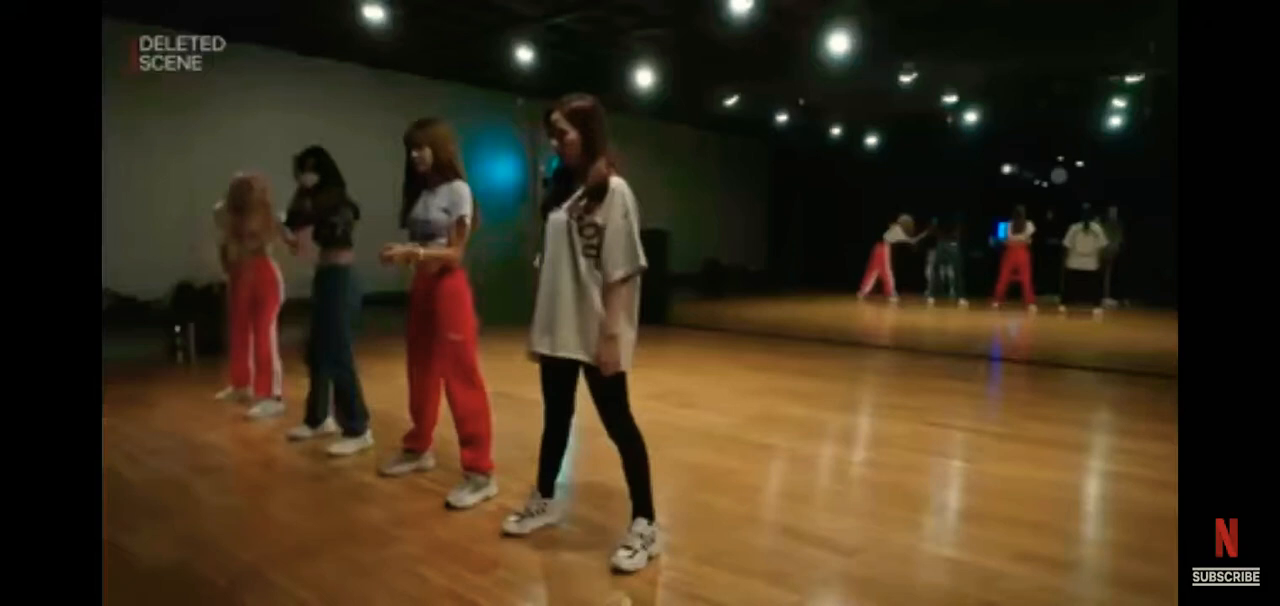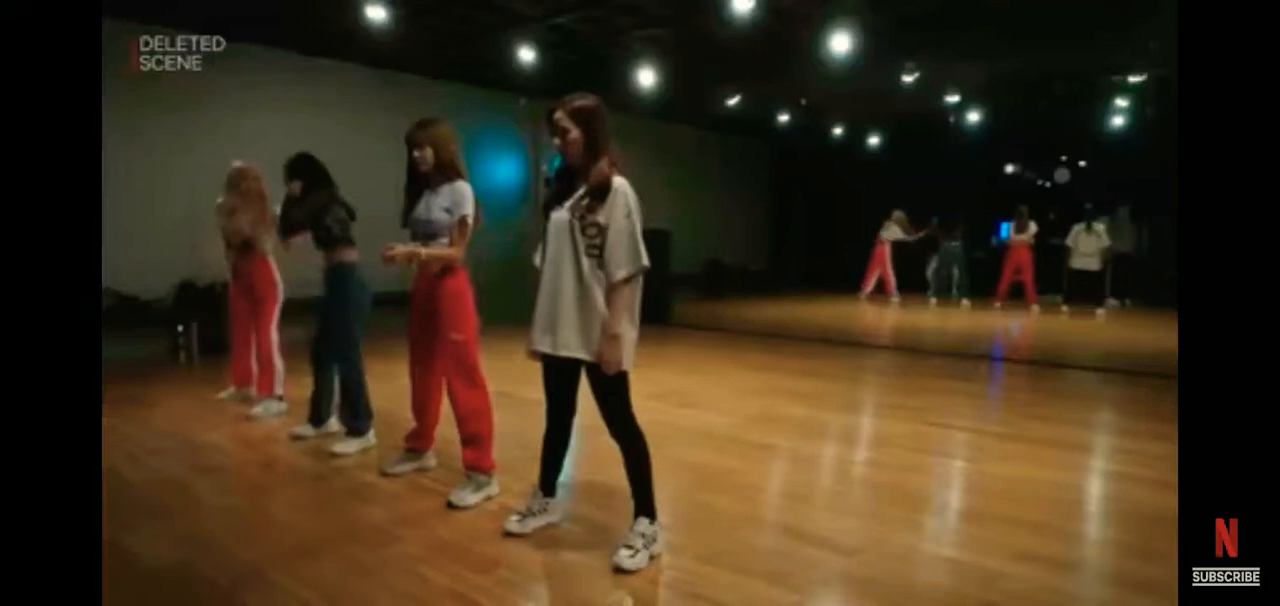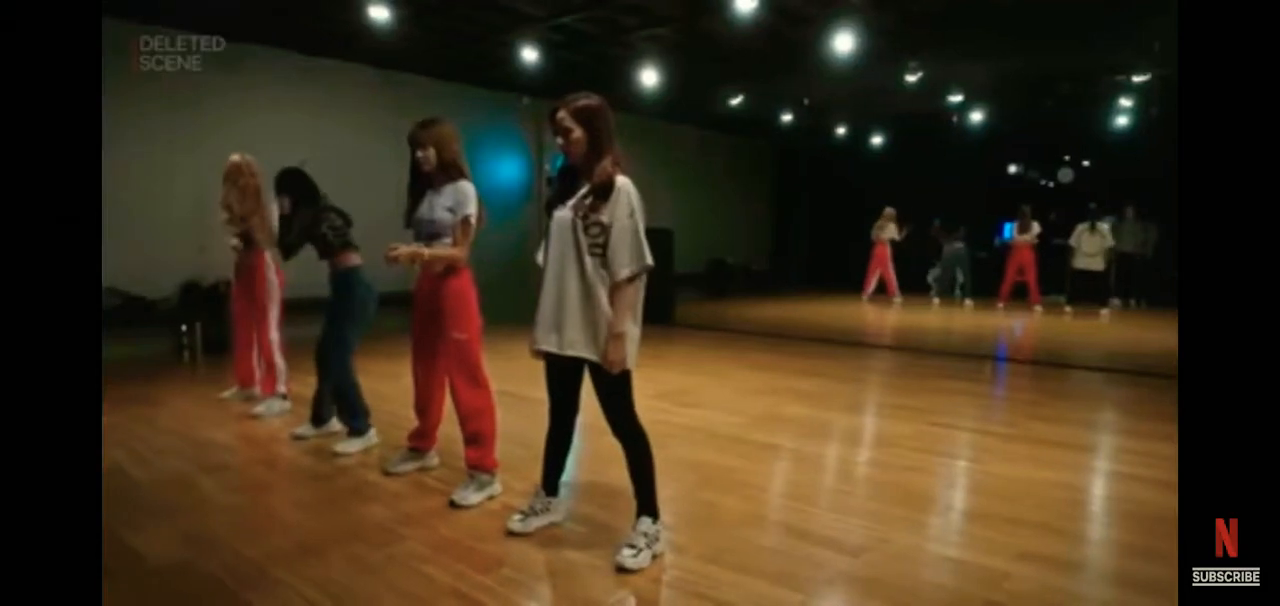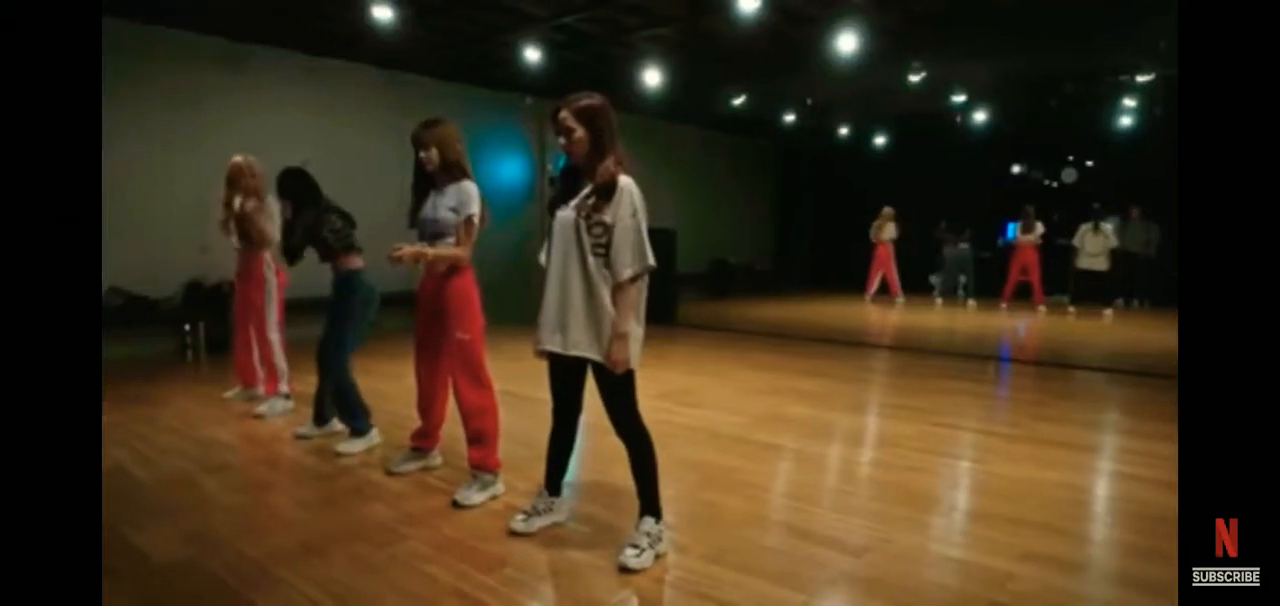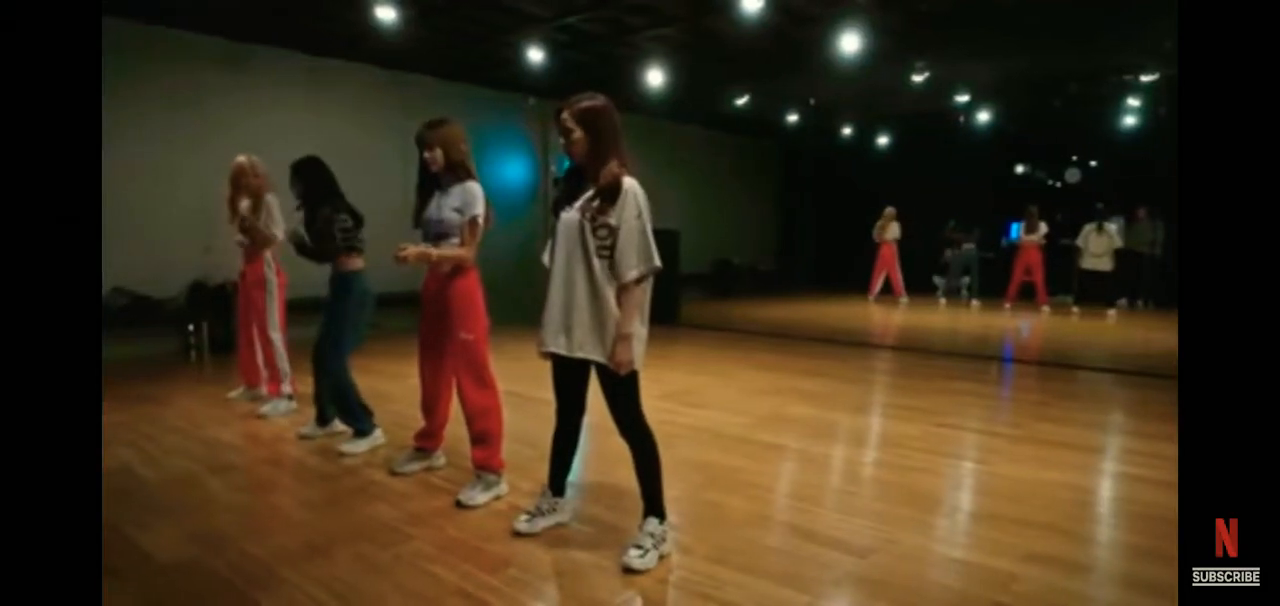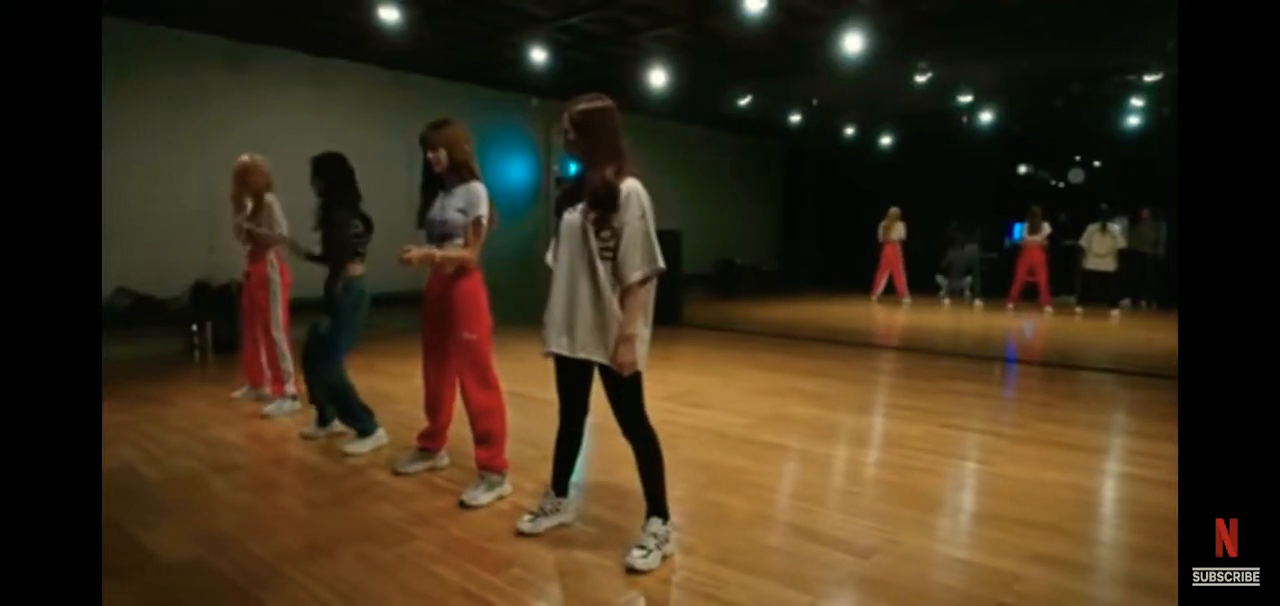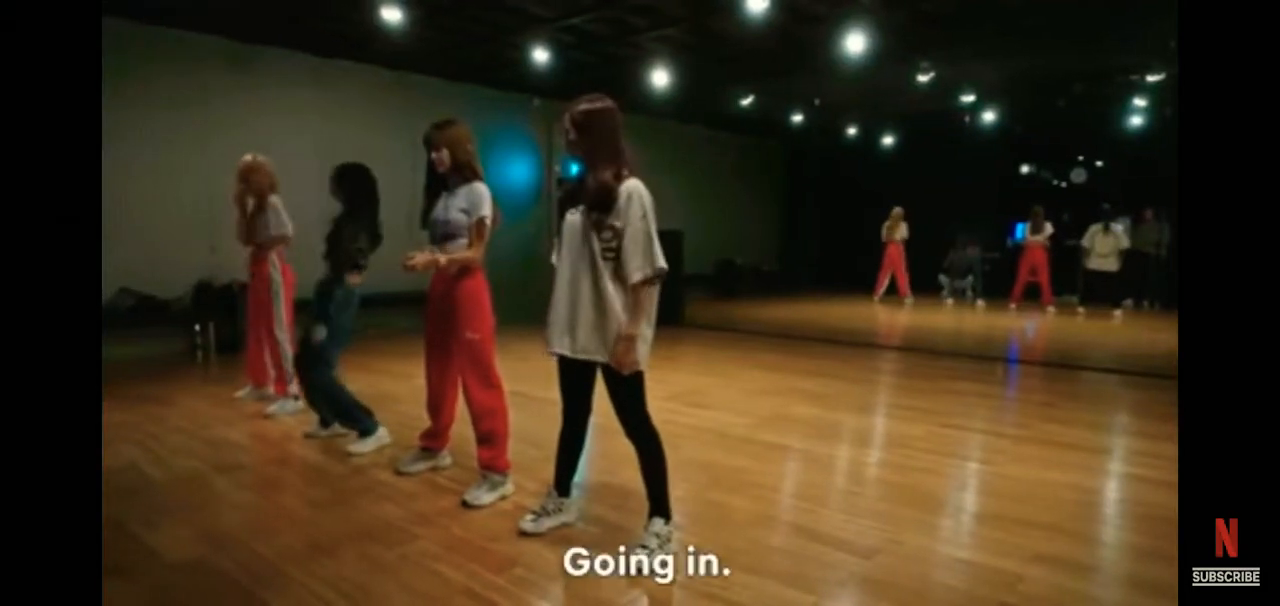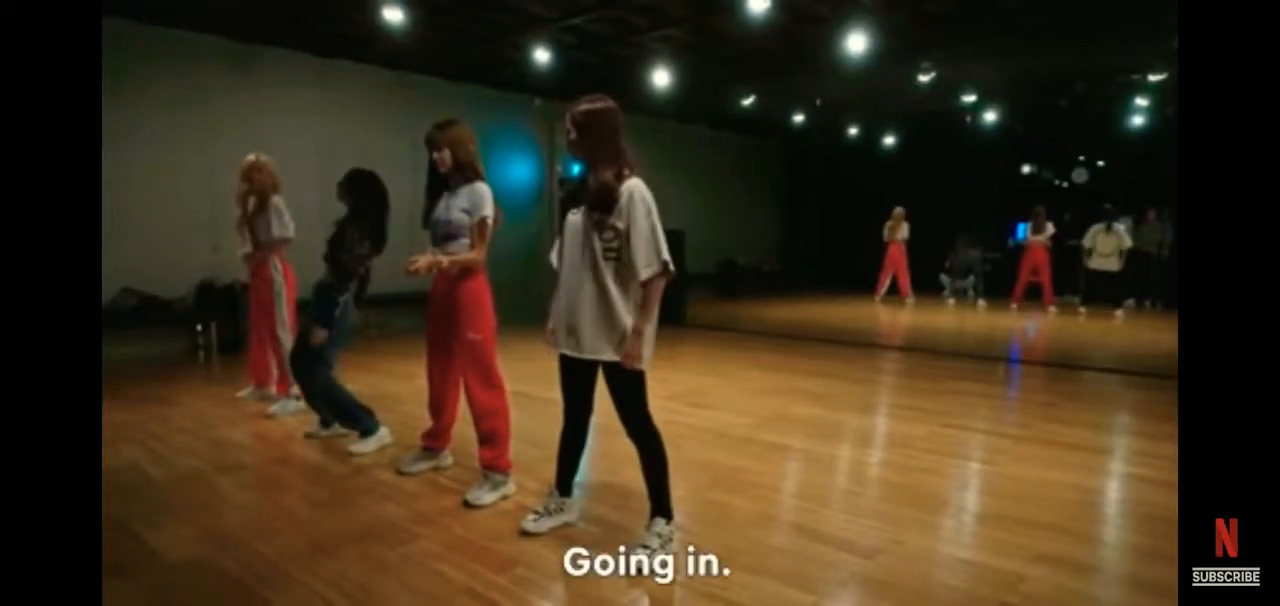
dt=0.2s
person 1, frame 1
left shoulder: (613, 191)
right shoulder: (561, 191)
left elbow: (622, 272)
right elbow: (549, 267)
left wrist: (611, 335)
right wrist: (538, 327)
left hip: (596, 334)
right hip: (558, 331)
left knee: (617, 423)
right knee: (555, 417)
left ankle: (645, 524)
right ankle: (545, 500)
person 1, frame 2
left shoulder: (616, 191)
right shoulder: (563, 190)
left elbow: (625, 272)
right elbow: (550, 266)
left wrist: (614, 334)
right wrist: (539, 326)
left hip: (598, 334)
right hip: (559, 330)
left knee: (620, 423)
right knee: (557, 416)
left ankle: (647, 524)
right ankle: (546, 500)
person 1, frame 3
left shoulder: (618, 190)
right shoulder: (565, 189)
left elbow: (628, 272)
right elbow: (552, 265)
left wrist: (618, 334)
right wrist: (541, 324)
left hip: (602, 333)
right hip: (562, 329)
left knee: (622, 422)
right knee: (560, 415)
left ankle: (649, 523)
right ankle: (549, 498)
person 1, frame 4
left shoulder: (621, 189)
right shoulder: (569, 190)
left elbow: (630, 272)
right elbow: (554, 265)
left wrist: (621, 334)
right wrist: (544, 323)
left hip: (604, 333)
right hip: (565, 329)
left knee: (625, 422)
right knee: (564, 415)
left ankle: (652, 522)
right ankle: (552, 498)
person 1, frame 5
left shoulder: (625, 190)
right shoulder: (573, 191)
left elbow: (635, 273)
right elbow: (558, 265)
left wrist: (625, 335)
right wrist: (547, 324)
left hip: (608, 333)
right hip: (568, 330)
left knee: (629, 423)
right knee: (567, 416)
left ankle: (655, 523)
right ankle: (555, 499)
person 1, frame 6
left shoulder: (628, 192)
right shoulder: (578, 190)
left elbow: (639, 275)
right elbow: (562, 264)
left wrist: (628, 336)
right wrist: (551, 322)
left hip: (611, 334)
right hip: (572, 330)
left knee: (632, 423)
right knee: (570, 416)
left ankle: (658, 523)
right ankle: (559, 499)
person 1, frame 7
left shoulder: (630, 193)
right shoulder: (579, 191)
left elbow: (645, 274)
right elbow: (565, 265)
left wrist: (630, 335)
right wrist: (555, 321)
left hip: (614, 335)
right hip: (574, 330)
left knee: (635, 423)
right knee: (573, 415)
left ankle: (660, 522)
right ankle: (561, 498)
person 1, frame 8
left shoulder: (632, 193)
right shoulder: (581, 191)
left elbow: (653, 270)
right elbow: (565, 263)
left wrist: (639, 332)
right wrist: (555, 314)
left hip: (616, 335)
right hip: (576, 330)
left knee: (636, 423)
right knee: (575, 415)
left ankle: (662, 522)
right ankle: (563, 498)
person 2, frame 1
left shoulder: (457, 190)
right shoulder: (420, 191)
left elbow: (454, 253)
right elbow: (418, 244)
left wrist: (413, 253)
right wrist: (402, 254)
left hip: (448, 287)
right hip: (421, 287)
left knee: (461, 379)
right knee: (421, 373)
left ankle: (480, 472)
right ankle: (418, 449)
person 2, frame 2
left shoulder: (458, 190)
right shoulder: (421, 191)
left elbow: (456, 253)
right elbow: (420, 243)
left wrist: (415, 253)
right wrist: (404, 254)
left hip: (450, 287)
right hip: (423, 286)
left knee: (463, 379)
right knee: (423, 373)
left ankle: (481, 472)
right ankle: (420, 448)
person 2, frame 3
left shoulder: (461, 190)
right shoulder: (424, 191)
left elbow: (460, 253)
right elbow: (424, 245)
left wrist: (417, 254)
right wrist: (407, 253)
left hip: (453, 287)
right hip: (426, 285)
left knee: (466, 378)
right knee: (426, 372)
left ankle: (484, 471)
right ankle: (423, 447)
person 2, frame 4
left shoulder: (465, 189)
right shoulder: (428, 191)
left elbow: (463, 253)
right elbow: (426, 243)
left wrist: (421, 253)
right wrist: (410, 254)
left hip: (457, 287)
right hip: (429, 286)
left knee: (469, 378)
right knee: (429, 372)
left ankle: (487, 470)
right ankle: (425, 447)
person 2, frame 5
left shoulder: (470, 190)
right shoulder: (433, 191)
left elbow: (468, 253)
right elbow: (431, 244)
left wrist: (426, 254)
right wrist: (416, 254)
left hip: (461, 287)
right hip: (433, 286)
left knee: (473, 378)
right knee: (433, 373)
left ankle: (491, 471)
right ankle: (429, 447)
person 2, frame 6
left shoulder: (473, 191)
right shoulder: (436, 192)
left elbow: (471, 254)
right elbow: (436, 246)
left wrist: (430, 255)
right wrist: (420, 255)
left hip: (464, 288)
right hip: (436, 287)
left knee: (476, 379)
right knee: (436, 373)
left ankle: (494, 471)
right ankle: (432, 447)
person 2, frame 7
left shoulder: (476, 191)
right shoulder: (440, 192)
left elbow: (476, 255)
right elbow: (439, 246)
left wrist: (434, 259)
right wrist: (424, 258)
left hip: (467, 288)
right hip: (439, 288)
left knee: (479, 379)
right knee: (438, 373)
left ankle: (496, 471)
right ankle: (435, 447)
person 2, frame 8
left shoulder: (478, 191)
right shoulder: (442, 193)
left elbow: (478, 255)
right elbow: (440, 247)
left wrist: (436, 261)
right wrist: (426, 260)
left hip: (469, 289)
right hip: (441, 289)
left knee: (481, 379)
right knee: (440, 374)
left ankle: (498, 470)
right ankle: (436, 446)
person 3, frame 1
left shoulder: (332, 196)
right shoulder: (326, 199)
left elbow: (295, 221)
right elbow: (297, 225)
left wrist: (305, 189)
left hip: (337, 282)
right hip: (328, 280)
left knee: (338, 357)
right knee: (317, 354)
left ankle: (358, 431)
right ankle: (318, 419)
person 3, frame 2
left shoulder: (320, 200)
right shoulder: (323, 202)
left elbow: (287, 228)
right elbow: (295, 227)
left wrist: (293, 198)
right wrist: (296, 200)
left hip: (346, 282)
right hip: (337, 281)
left knee: (346, 355)
right knee: (322, 353)
left ankle: (361, 430)
right ankle: (322, 419)
person 3, frame 3
left shoulder: (308, 213)
right shoulder: (319, 211)
left elbow: (286, 251)
right elbow: (292, 248)
left wrist: (284, 216)
right wrist: (288, 217)
left hip: (352, 286)
right hip: (345, 285)
left knee: (338, 359)
right knee: (326, 355)
left ankle: (362, 430)
right ankle: (324, 419)
person 3, frame 4
left shoulder: (310, 215)
right shoulder: (322, 212)
left elbow: (291, 256)
left wrist: (287, 223)
right wrist: (292, 222)
left hip: (353, 288)
right hip: (348, 286)
left knee: (335, 361)
right knee: (327, 357)
left ankle: (363, 430)
right ankle: (325, 419)
person 3, frame 5
left shoulder: (323, 211)
right shoulder: (332, 207)
left elbow: (322, 254)
left wrist: (297, 241)
left hip: (350, 287)
right hip: (345, 286)
left knee: (332, 362)
right knee: (323, 356)
left ankle: (367, 430)
right ankle: (327, 419)
person 3, frame 6
left shoulder: (339, 213)
right shoulder: (343, 210)
left elbow: (340, 262)
left wrist: (330, 310)
right wrist: (305, 252)
left hip: (347, 292)
right hip: (345, 289)
left knee: (327, 366)
right knee: (314, 358)
left ankle: (369, 430)
right ankle: (328, 419)
person 3, frame 7
left shoulder: (350, 223)
right shoulder: (358, 220)
left elbow: (341, 272)
left wrist: (322, 320)
left hip: (337, 300)
right hip: (339, 297)
left knee: (317, 370)
right knee: (306, 363)
left ankle: (372, 430)
right ankle: (331, 420)
person 3, frame 8
left shoulder: (353, 228)
right shoulder: (362, 225)
left elbow: (346, 277)
right elbow: (359, 273)
left wrist: (324, 323)
right wrist: (358, 302)
left hip: (333, 301)
right hip: (330, 299)
left knee: (315, 372)
right knee: (302, 363)
left ankle: (373, 429)
right ankle: (332, 420)
person 4, frame 1
left shoulder: (267, 216)
right shoulder: (223, 212)
right elbow: (226, 246)
left hip: (264, 274)
right hip: (240, 274)
left knee: (264, 334)
right knee: (238, 331)
left ankle: (271, 396)
right ankle: (242, 384)
person 4, frame 2
left shoulder: (266, 209)
right shoulder: (225, 207)
right elbow: (228, 237)
right wrist: (230, 252)
left hip: (264, 271)
right hip: (240, 270)
left knee: (266, 333)
right knee: (240, 330)
left ankle: (274, 396)
right ankle: (244, 384)
person 4, frame 3
left shoulder: (264, 204)
right shoulder: (233, 203)
left elbow: (271, 241)
right elbow: (233, 234)
left wrist: (257, 219)
right wrist: (234, 240)
left hip: (263, 269)
right hip: (242, 268)
left knee: (267, 332)
right knee: (242, 329)
left ankle: (278, 395)
right ankle: (248, 384)
person 4, frame 4
left shoulder: (267, 202)
right shoulder: (237, 203)
left elbow: (269, 240)
right elbow: (232, 234)
left wrist: (253, 217)
right wrist: (232, 227)
left hip: (264, 270)
right hip: (244, 268)
left knee: (268, 331)
right knee: (243, 328)
left ankle: (281, 394)
right ankle: (250, 383)
person 4, frame 5
left shoulder: (267, 201)
right shoulder: (243, 202)
left elbow: (273, 238)
right elbow: (242, 236)
left wrist: (250, 221)
right wrist: (240, 222)
left hip: (266, 270)
right hip: (248, 267)
left knee: (270, 332)
right knee: (247, 329)
left ankle: (284, 394)
right ankle: (254, 384)
person 4, frame 6
left shoulder: (268, 200)
right shoulder: (248, 202)
left elbow: (279, 236)
right elbow: (246, 236)
left wrist: (249, 228)
right wrist: (243, 229)
left hip: (270, 269)
right hip: (253, 267)
left knee: (274, 331)
right knee: (252, 329)
left ankle: (287, 394)
right ankle: (258, 383)
person 4, frame 7
left shoulder: (271, 201)
right shoulder: (251, 203)
left elbow: (285, 235)
right elbow: (246, 235)
left wrist: (256, 240)
right wrist: (246, 238)
left hip: (274, 270)
right hip: (257, 269)
left knee: (278, 331)
right knee: (257, 329)
left ankle: (290, 394)
right ankle: (262, 383)
person 4, frame 8
left shoulder: (274, 202)
right shoulder: (252, 203)
left elbow: (286, 238)
right elbow: (249, 236)
left wrist: (258, 254)
right wrist: (249, 252)
left hip: (275, 271)
right hip: (260, 270)
left knee: (280, 332)
right knee: (259, 330)
left ankle: (292, 395)
right ankle: (263, 383)
